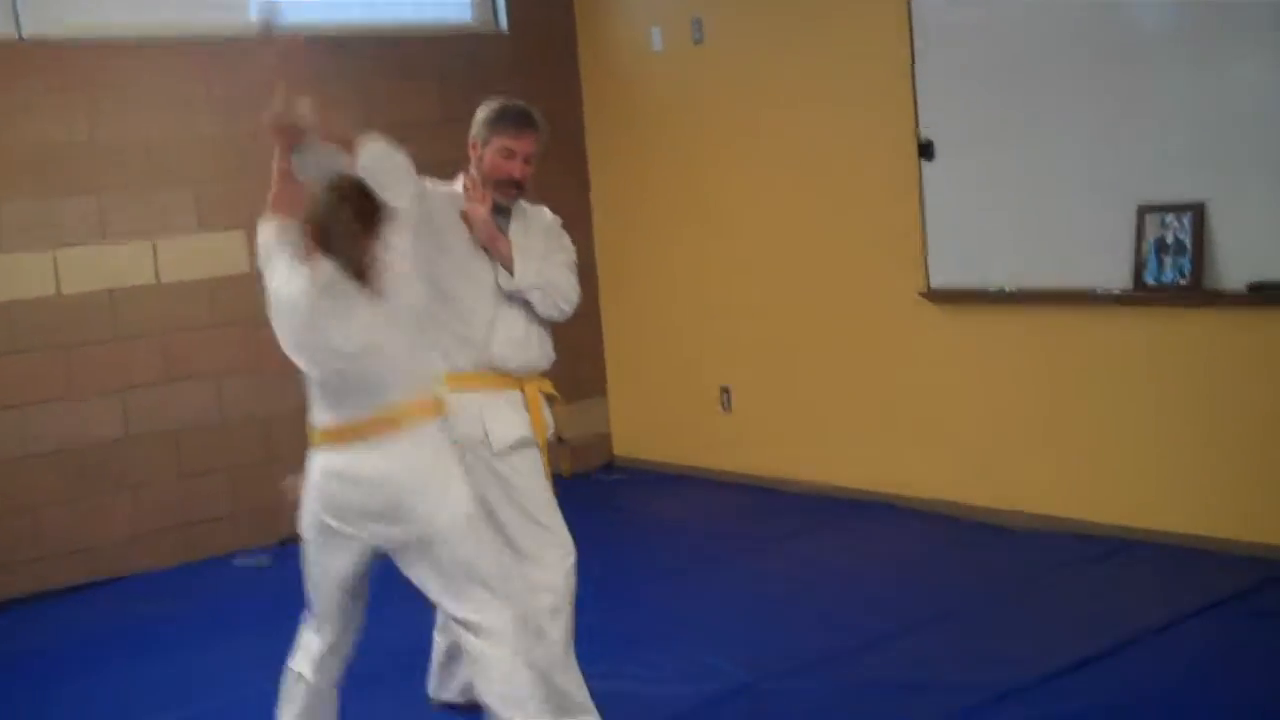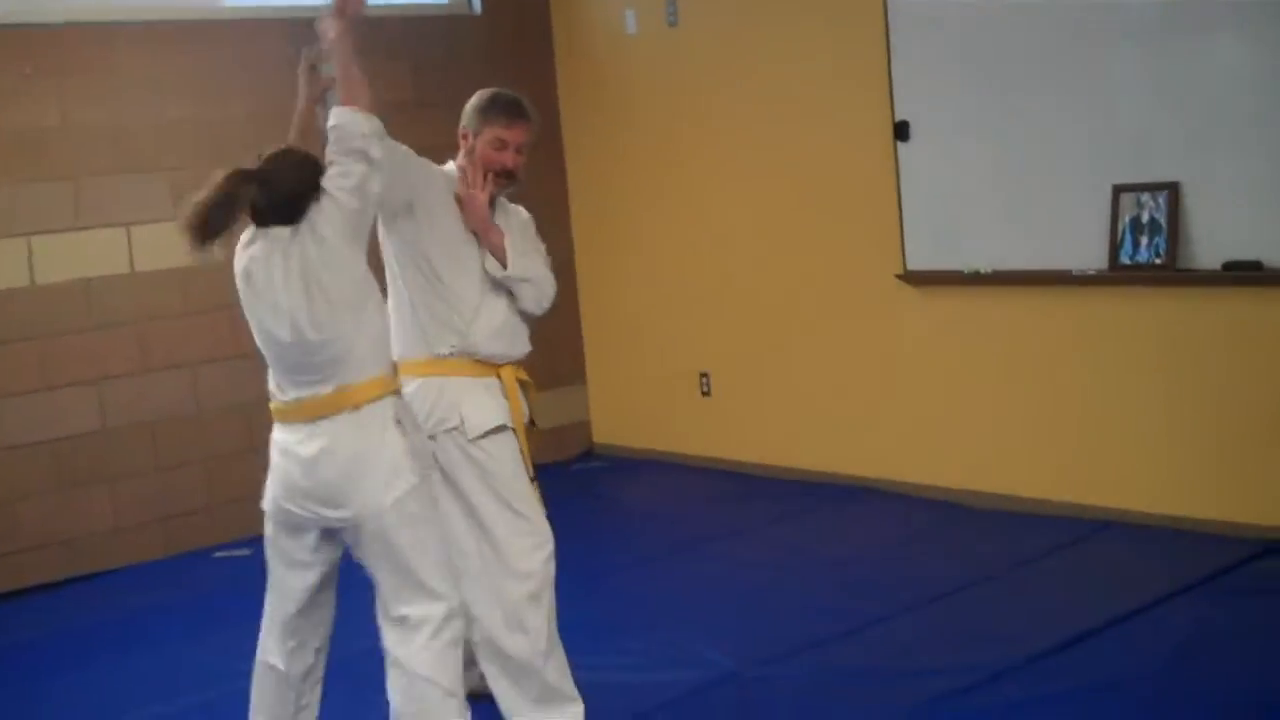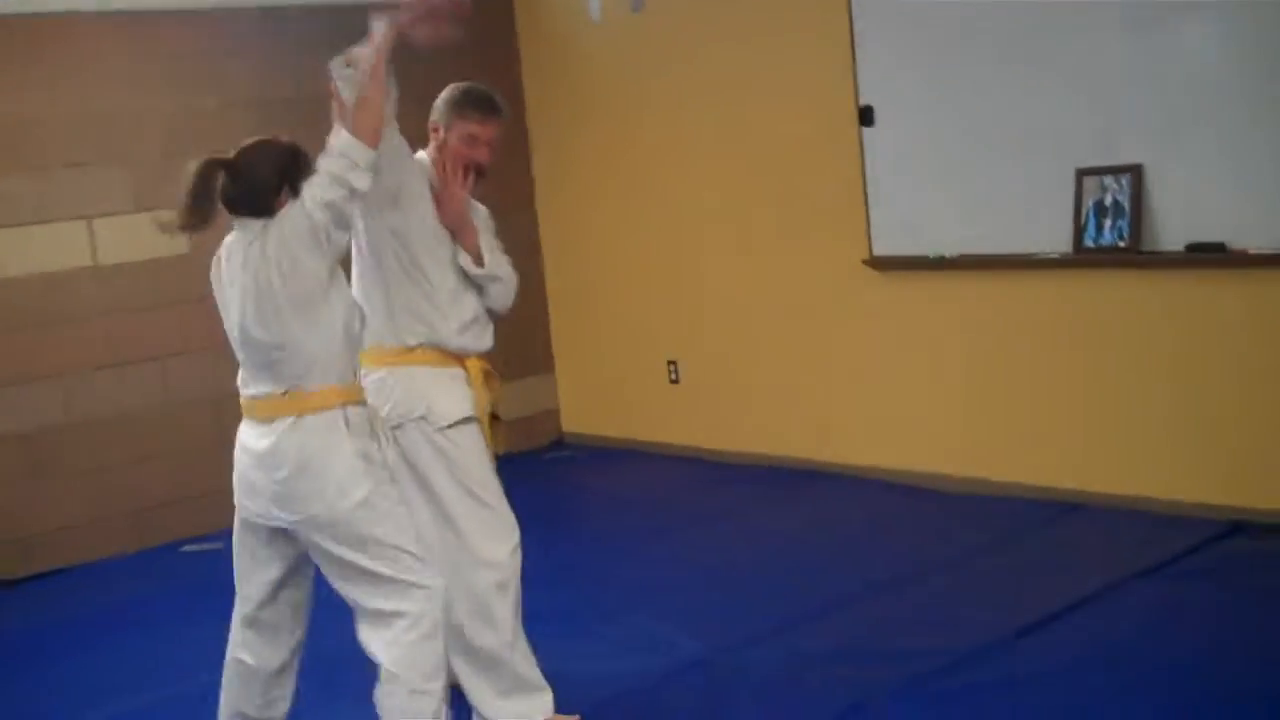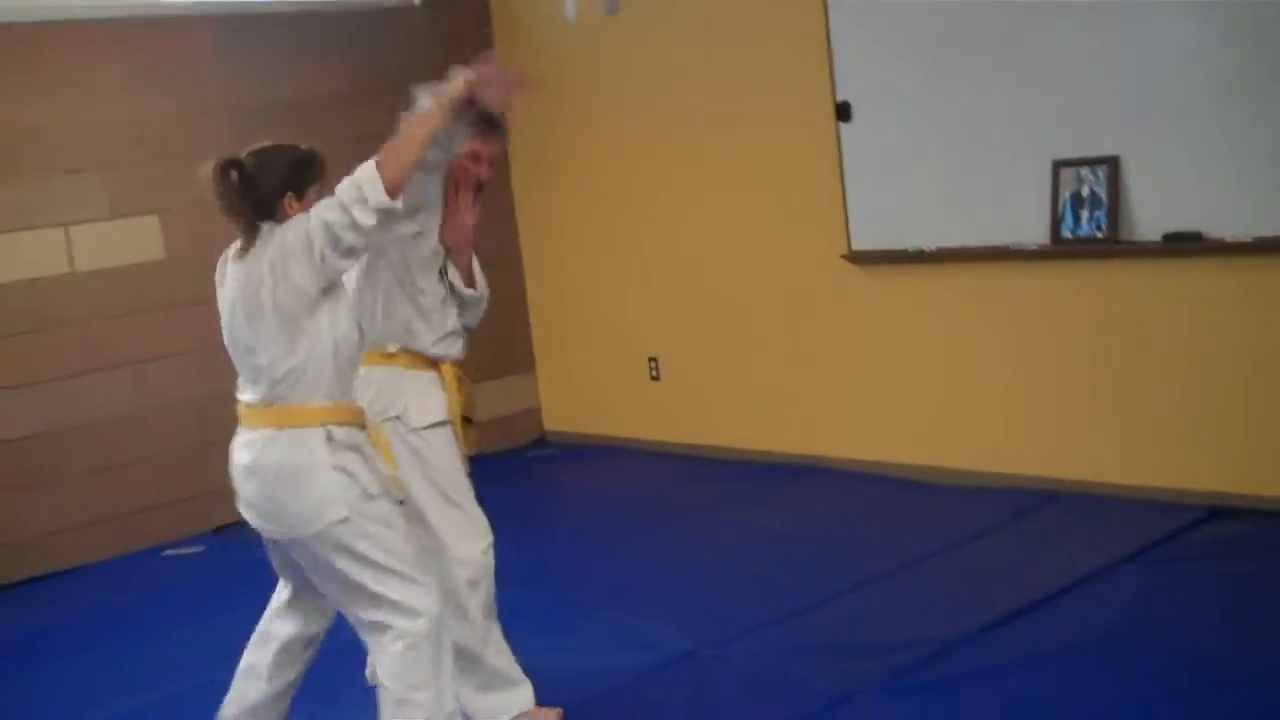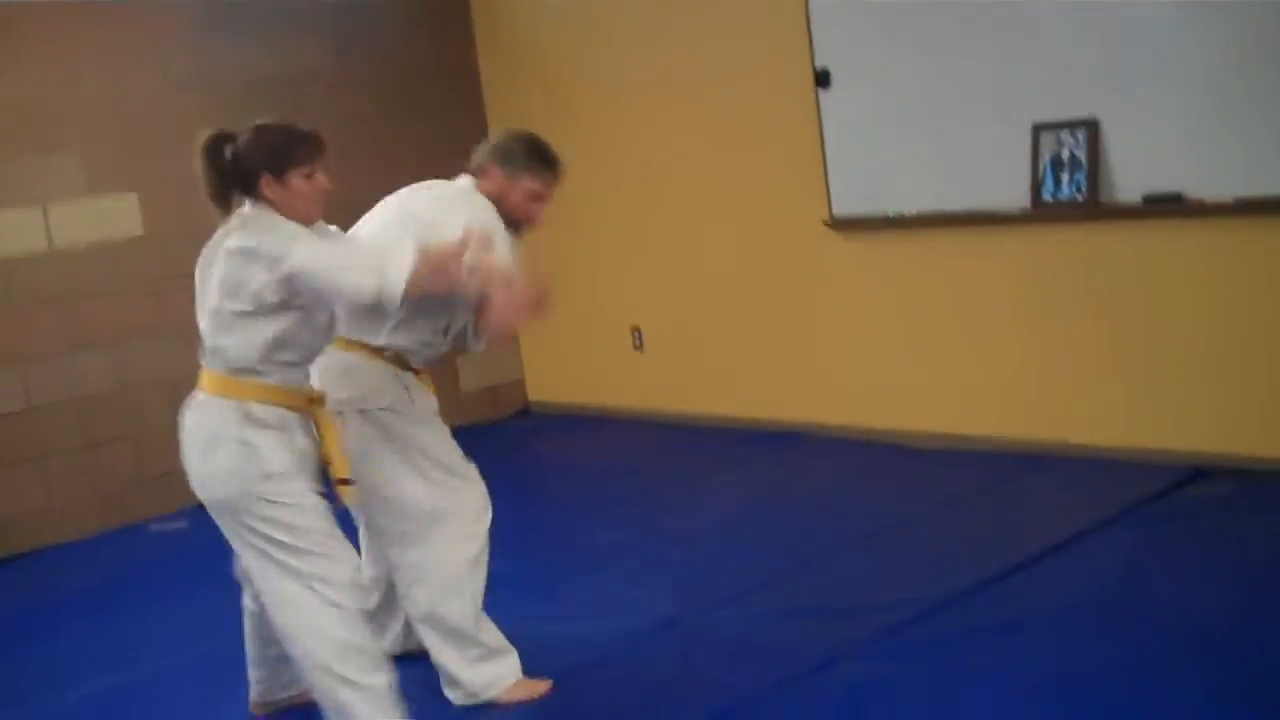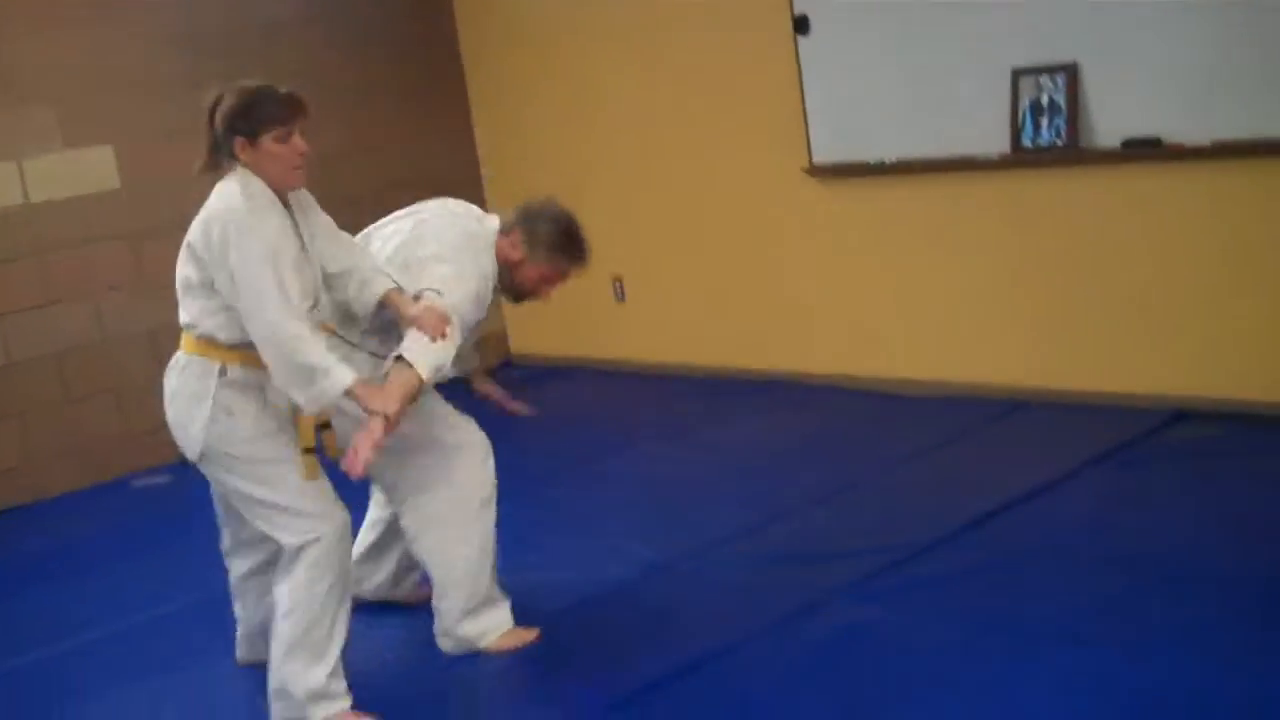
dt=0.2s
person 1, frame 1
left shoulder: (291, 291)
right shoulder: (395, 266)
left elbow: (280, 232)
right elbow: (390, 171)
left wrist: (284, 154)
right wrist: (310, 131)
left hip: (340, 481)
right hip: (416, 471)
left knee: (326, 628)
right knee: (490, 620)
person 1, frame 2
left shoulder: (250, 256)
right shoulder: (329, 239)
left elbow: (262, 193)
right elbow: (356, 143)
left wrist: (305, 102)
left hip: (297, 457)
right hip: (366, 448)
left knee: (293, 618)
right knee: (421, 611)
person 1, frame 3
left shoulder: (232, 256)
right shoulder: (295, 239)
right elbow: (351, 159)
left wrist: (342, 115)
left hip: (261, 454)
right hip: (326, 452)
left knee: (264, 618)
right knee: (407, 598)
person 1, frame 4
left shoulder: (238, 262)
right shoulder: (295, 253)
left elbow: (350, 210)
right elbow: (374, 187)
right wrist: (449, 97)
left hip: (261, 458)
right hip: (314, 463)
left knee: (304, 602)
right knee: (406, 610)
person 1, frame 5
left shoulder: (253, 234)
right shoulder: (267, 243)
left elbow: (348, 257)
right elbow: (359, 268)
left wrist: (446, 256)
right wrist: (465, 273)
left hip: (227, 430)
right hip: (242, 436)
left knee: (273, 572)
right knee: (323, 580)
person 1, frame 6
left shoulder: (286, 199)
right shoulder: (239, 217)
left elbow: (342, 265)
right elbow: (280, 324)
left wrist: (406, 308)
right wrist: (365, 393)
left hip: (251, 387)
right hip: (223, 396)
left knee: (256, 532)
right knee: (316, 529)
left ankle: (261, 642)
person 2, frame 1
left shoulder: (541, 226)
right shoulder: (423, 205)
left elbow: (560, 298)
left wrist: (493, 241)
left hip: (517, 411)
right hip: (469, 415)
right knee: (541, 563)
person 2, frame 2
left shoulder: (514, 220)
right shoulder: (414, 187)
left elbow: (539, 295)
left wrist: (485, 229)
left hip: (488, 400)
right hip: (448, 402)
left knee: (462, 553)
right knee: (517, 554)
person 2, frame 3
left shoulder: (472, 211)
right shoulder: (394, 179)
left elbow: (501, 293)
right elbow: (359, 93)
left wrist: (460, 224)
left hip: (446, 390)
right hip: (412, 393)
left knee: (436, 541)
right knee: (480, 544)
person 2, frame 4
left shoulder: (448, 213)
right shoulder: (409, 189)
left elbow: (470, 309)
left wrist: (460, 250)
right wrist: (479, 99)
left hip: (414, 391)
right hip: (392, 393)
left knee: (416, 541)
right knee: (455, 545)
person 2, frame 5
left shoulder: (431, 205)
right shoulder: (470, 214)
left elbow: (455, 318)
left wrist: (484, 314)
right wrist: (501, 307)
left hip: (344, 369)
right hip: (362, 378)
left knee: (396, 519)
right knee: (452, 508)
left ankle: (385, 632)
right ankle: (479, 675)
person 2, frame 6
left shoulder: (467, 225)
right shoulder: (467, 268)
right elbow: (431, 342)
left wrist: (480, 384)
right wrist: (383, 421)
left hip: (337, 344)
right hip: (341, 361)
left knee: (410, 468)
right knee: (459, 457)
left ankle: (375, 579)
right ankle: (472, 622)
